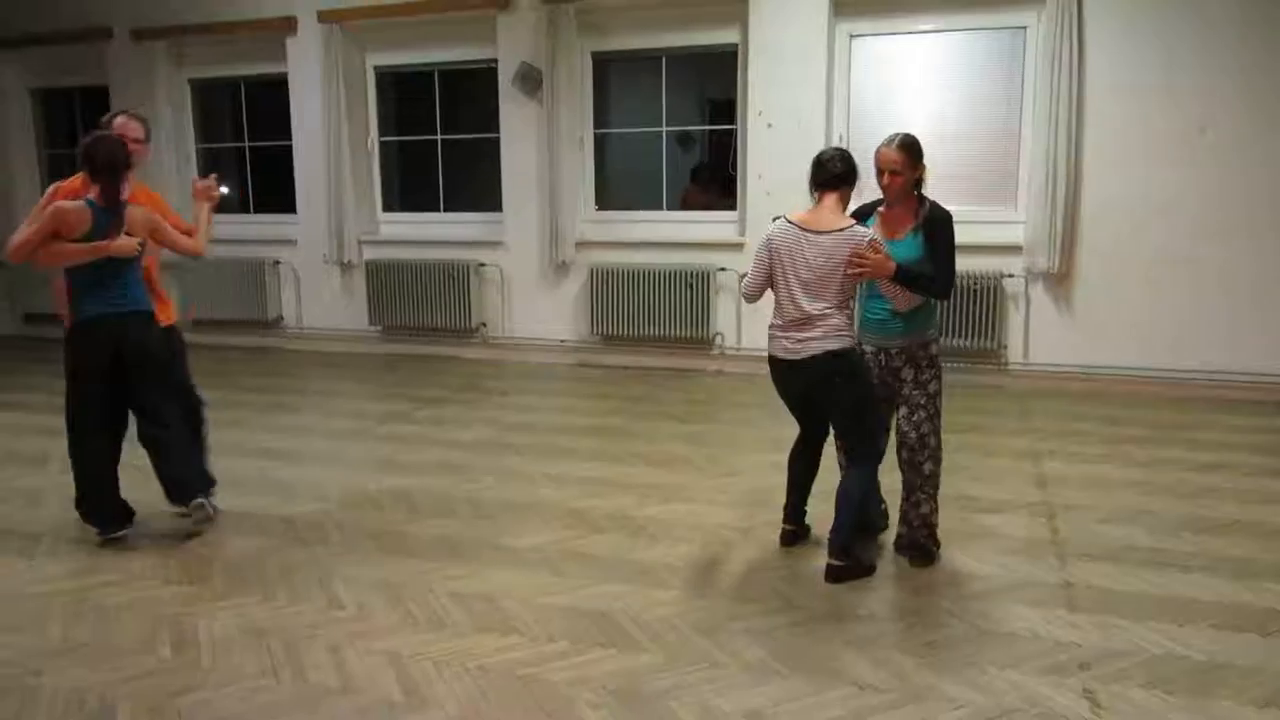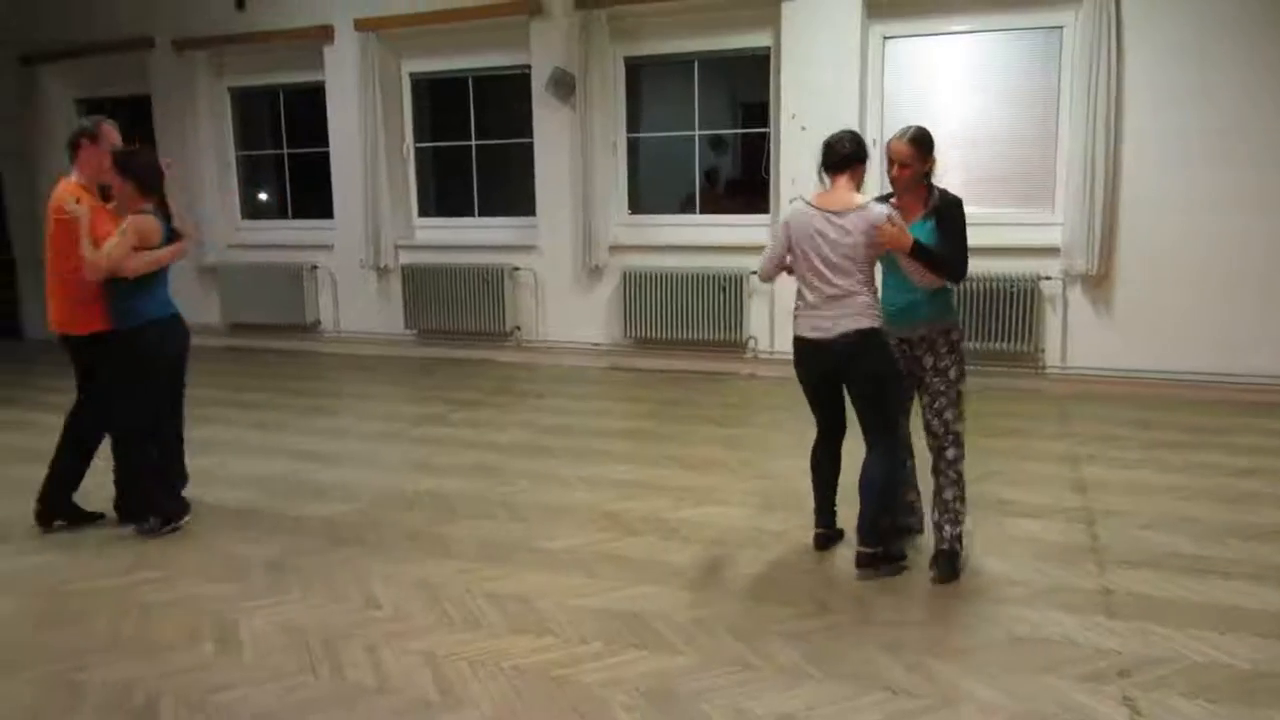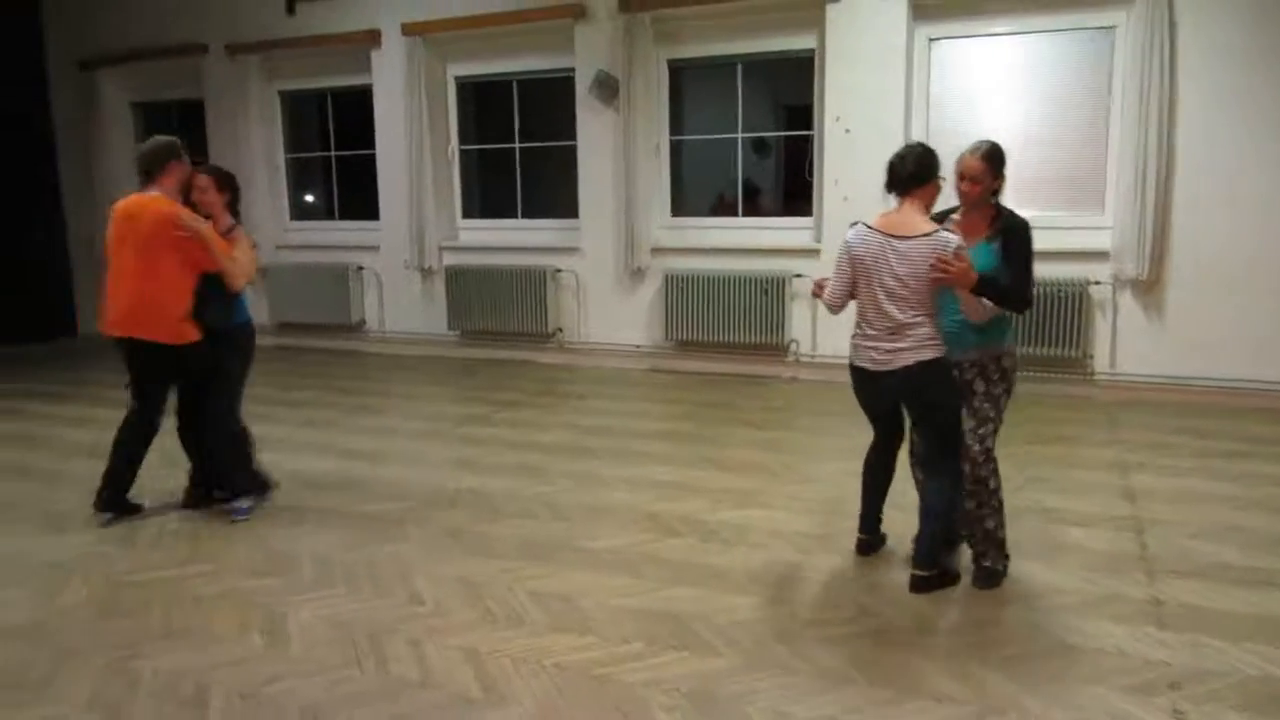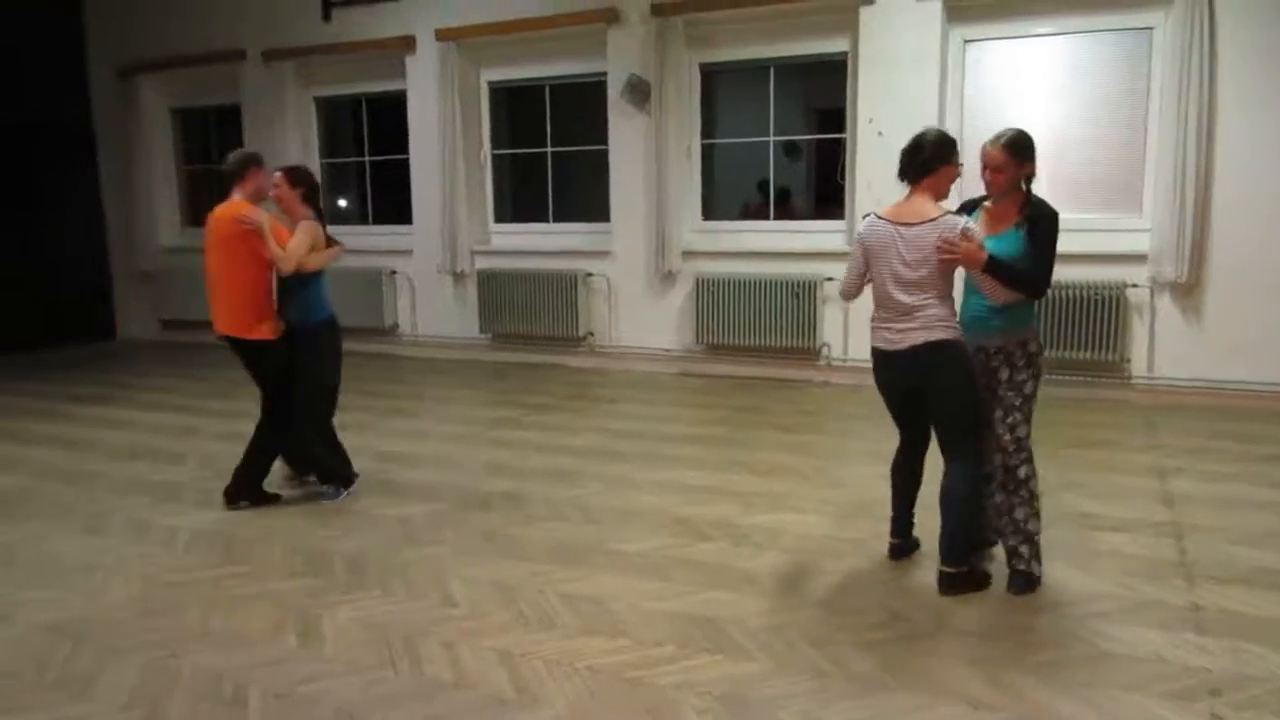
dt=0.5s
person 1, frame 1
left shoulder: (935, 219)
right shoulder: (864, 216)
left elbow: (943, 287)
left wrist: (891, 270)
left hip: (916, 350)
right hip: (868, 344)
left knee: (917, 442)
left ankle: (918, 533)
person 1, frame 2
left shoulder: (946, 207)
right shoulder: (878, 208)
left elbow: (957, 270)
left wrist: (910, 245)
left hip: (937, 337)
right hip: (892, 335)
left knee: (943, 432)
left ankle: (948, 542)
right ankle: (903, 515)
person 1, frame 3
left shoulder: (1012, 229)
right shoulder: (938, 223)
left elbow: (1022, 299)
left wrist: (974, 281)
left hip: (989, 360)
right hip: (941, 356)
left knee: (977, 452)
right knee: (923, 448)
left ankle: (990, 554)
person 1, frame 4
left shoulder: (1040, 217)
right shoulder: (970, 209)
left elbow: (1038, 286)
right elbow: (937, 259)
left wrist: (985, 261)
left hip: (1015, 347)
right hip: (969, 343)
left knee: (1011, 447)
left ankle: (1024, 559)
person 2, frame 1
left shoulder: (779, 230)
right shoulder: (860, 239)
left elbow: (750, 292)
right elbow: (902, 301)
left hip: (783, 360)
right hip: (834, 360)
left knee: (811, 432)
right knee: (862, 452)
left ankle: (792, 524)
right ankle: (841, 556)
person 2, frame 2
left shoulder: (796, 214)
right shoulder: (877, 216)
left elbow: (765, 271)
right elbow: (923, 278)
left hip: (809, 343)
right hip: (862, 340)
left knee: (829, 431)
right knee: (883, 438)
left ankle: (825, 527)
right ankle: (872, 545)
person 2, frame 3
left shoulder: (858, 235)
right shoulder: (946, 243)
left elbow: (835, 302)
left wrist: (823, 287)
left hip: (866, 367)
right hip: (922, 369)
left knee: (886, 439)
right knee: (942, 462)
left ankle: (868, 533)
right ankle: (926, 567)
person 2, frame 4
left shoulder: (871, 225)
right shoulder: (954, 227)
left elbow: (848, 291)
right elbow: (997, 291)
left hip: (886, 355)
right hip: (938, 353)
left knee: (912, 440)
right knee: (963, 453)
left ankle: (900, 537)
right ankle: (953, 566)
person 3, frame 1
left shoulder: (148, 197)
right shoulder: (68, 193)
left elbow: (191, 242)
right elbow: (45, 253)
left wrist: (203, 206)
left hip: (155, 321)
left knee: (186, 403)
person 3, frame 2
left shoulder: (76, 194)
right shoulder: (76, 202)
left elbow: (109, 231)
right wrist: (172, 250)
left hip: (81, 322)
right hip: (93, 324)
left knee: (93, 409)
left ankle: (55, 501)
right ankle: (132, 503)
person 3, frame 3
left shoulder: (121, 210)
right shoulder: (184, 221)
right elbow: (234, 273)
left hip: (126, 326)
right hip: (170, 331)
left knee: (144, 407)
left ankle: (113, 493)
person 3, frame 4
left shoulder: (216, 216)
right elbow: (301, 262)
right wrist: (330, 253)
left hip: (232, 323)
right hip: (256, 326)
left knee: (280, 392)
right knee: (280, 401)
left ankle: (297, 456)
right ankle: (244, 486)
person 4, frame 1
left shoulder: (65, 213)
right shoulder: (142, 217)
left elbow: (14, 254)
right elbow: (196, 248)
left wrist: (45, 209)
right wrist: (205, 207)
left hip: (89, 333)
right hip: (140, 327)
left knee: (91, 427)
right knee: (160, 415)
left ankle: (110, 516)
right ankle: (193, 492)
person 4, frame 2
left shoulder: (136, 224)
right shoulder: (158, 218)
left elbow: (95, 271)
left wrist: (84, 222)
left hip: (147, 338)
right hip: (165, 331)
left knee: (135, 422)
right knee: (161, 417)
left ankle: (167, 509)
right ankle: (168, 497)
person 4, frame 3
left shoulder: (237, 237)
left elbow: (236, 282)
left hip: (231, 337)
right hip: (201, 334)
left knee: (218, 412)
right knee: (196, 412)
left ankle: (251, 485)
right ankle: (210, 483)
person 4, frame 4
left shoulder: (307, 228)
right shoulder: (302, 226)
left elbow: (286, 266)
left wrist: (266, 229)
left hip: (316, 332)
right hip: (299, 331)
left knee: (310, 407)
right knee: (299, 404)
left ankle: (340, 476)
right ankle: (316, 467)
